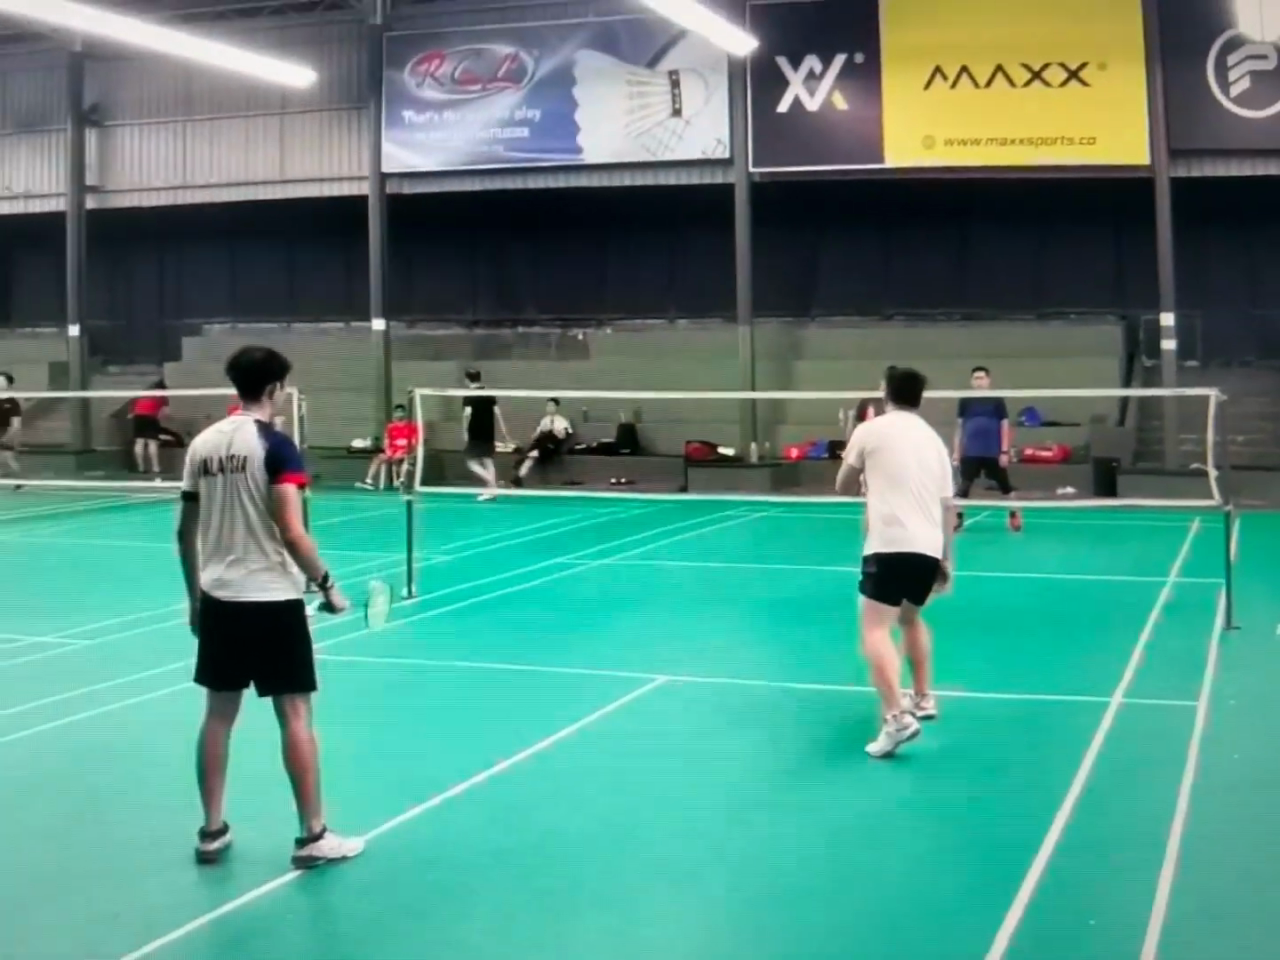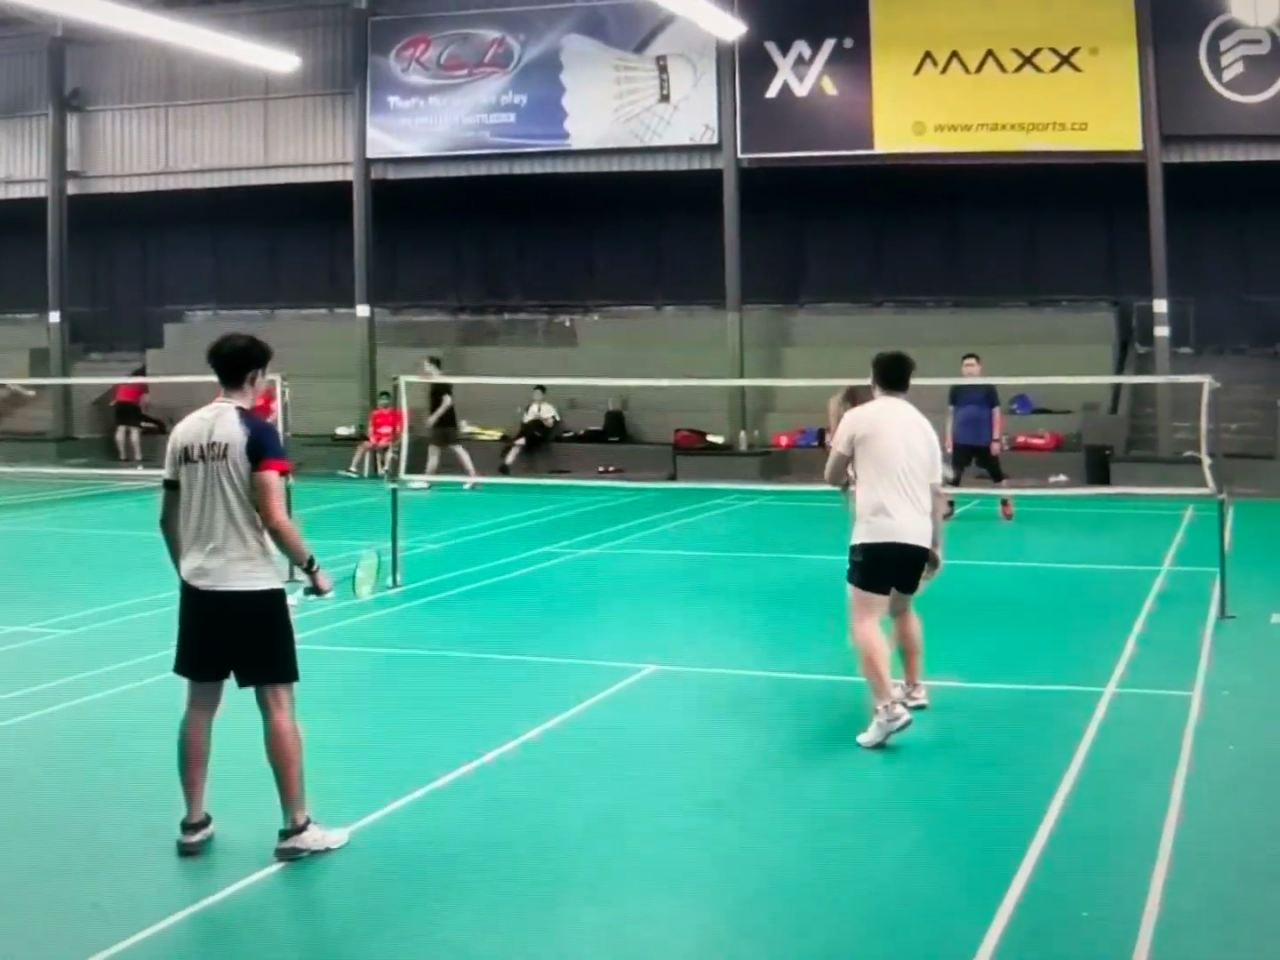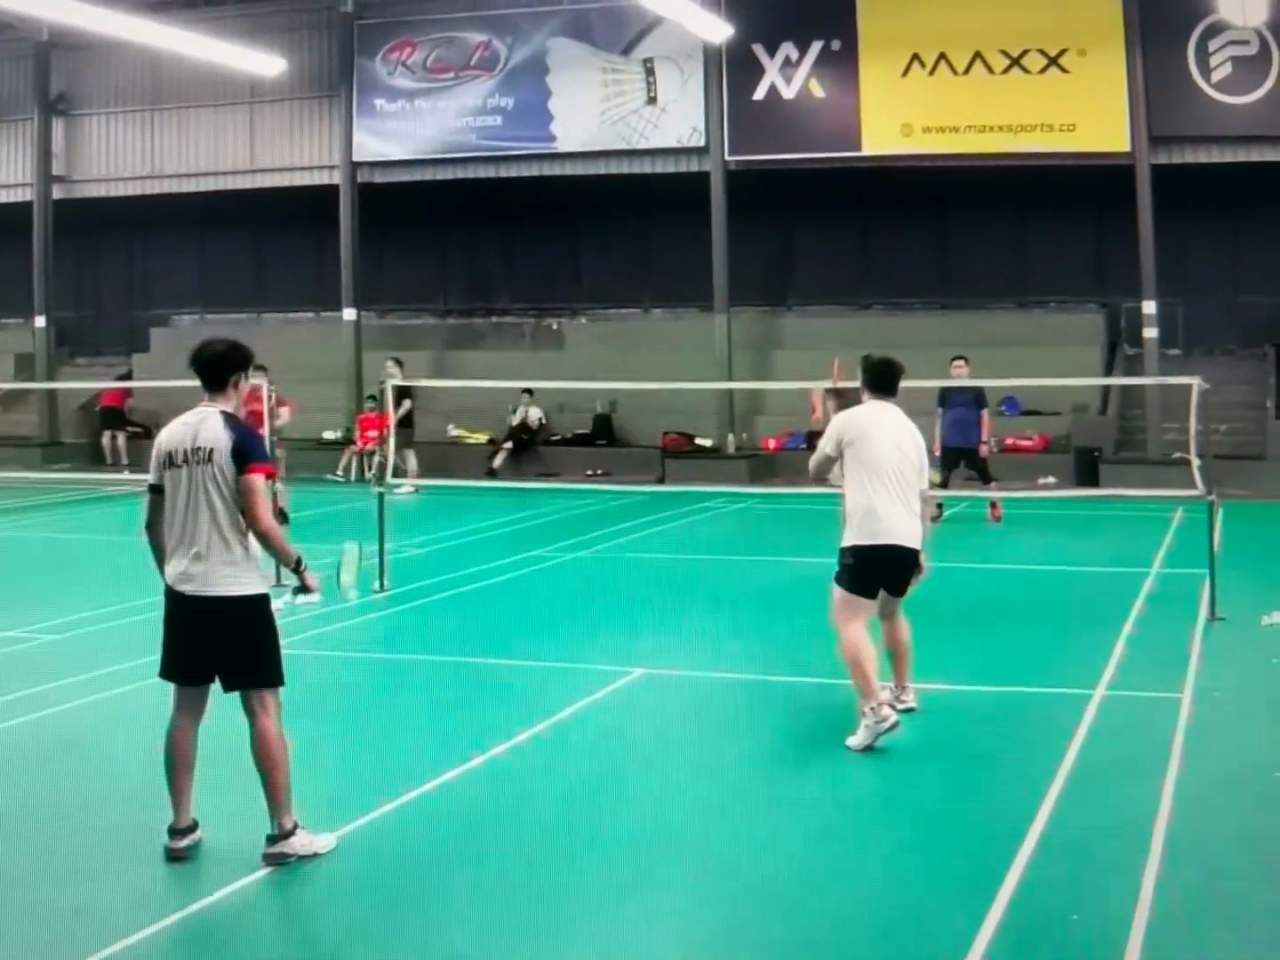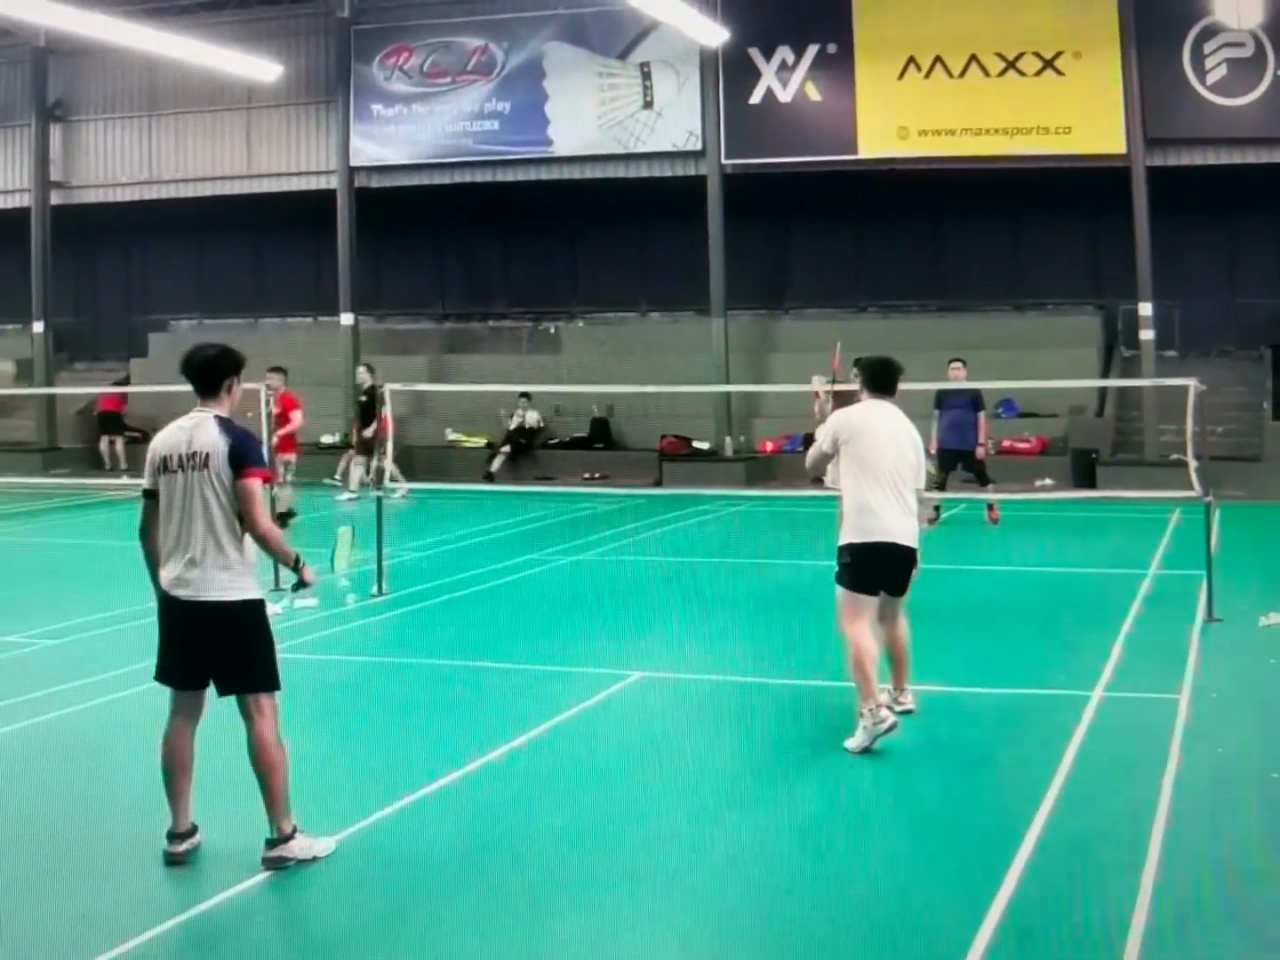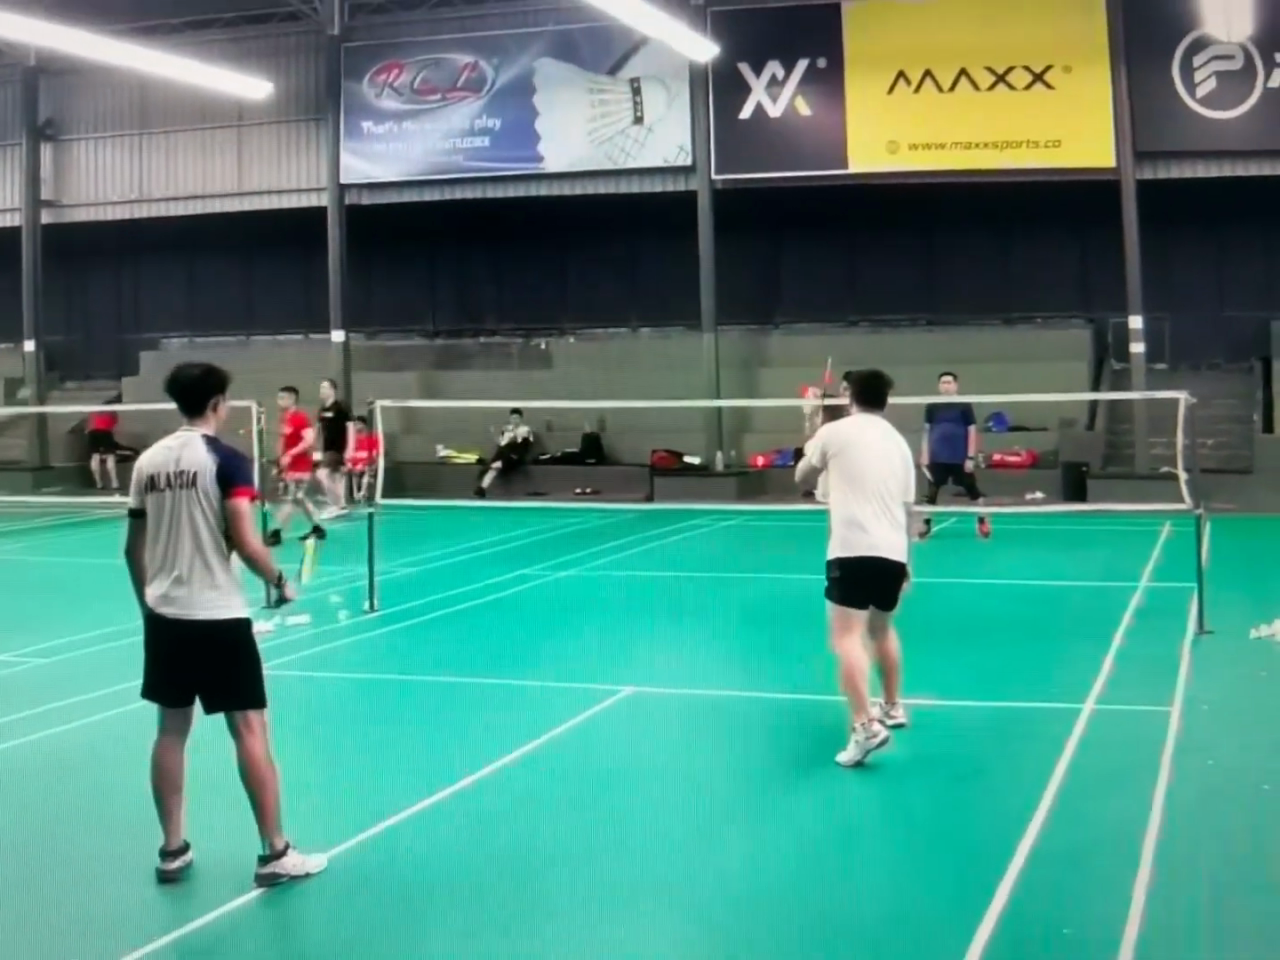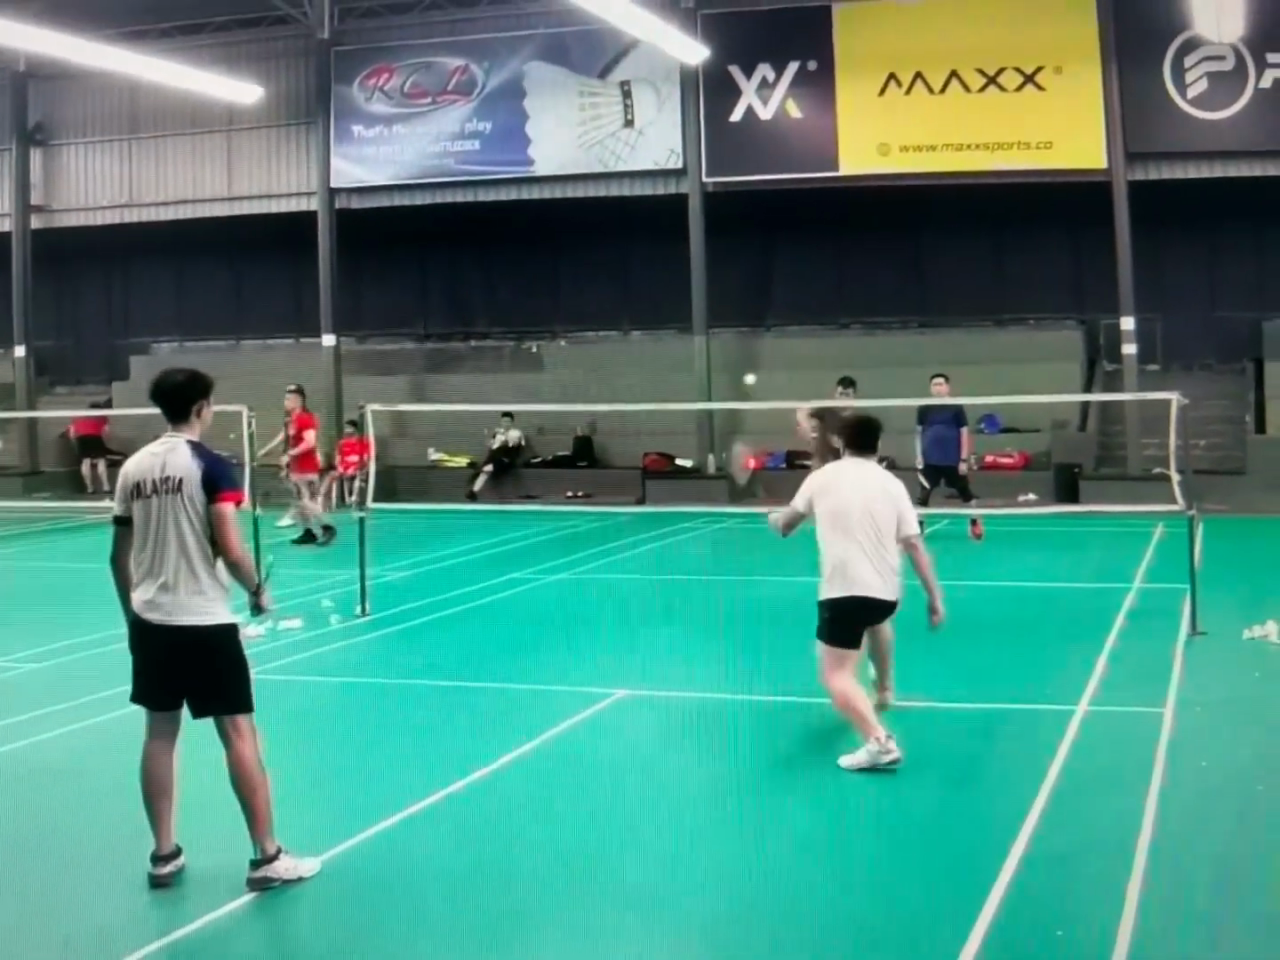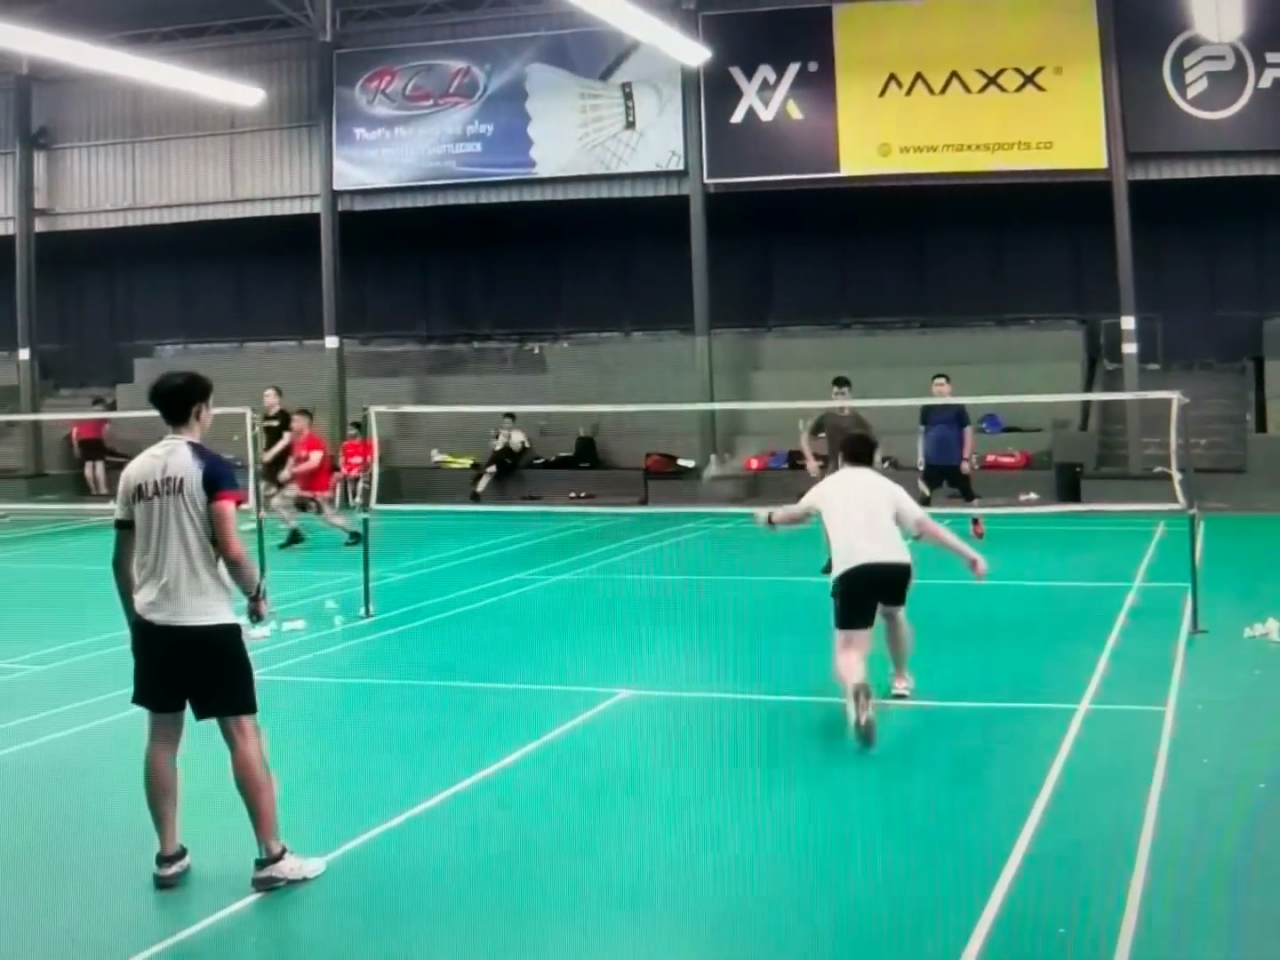
dt=0.3s
person 1, frame 1
left shoulder: (202, 444)
right shoulder: (275, 445)
left elbow: (185, 533)
right elbow: (292, 533)
left wrist: (195, 596)
right wrist: (327, 586)
left hip: (219, 599)
right hip: (272, 599)
left knee: (218, 713)
right knee: (295, 715)
left ankle: (212, 831)
right ankle: (313, 836)
person 1, frame 2
left shoulder: (184, 431)
right shoulder: (257, 432)
left elbow: (169, 520)
right elbow: (275, 519)
right wrist: (313, 568)
left hip: (200, 588)
right hip: (252, 589)
left knee: (200, 704)
right knee: (278, 705)
left ankle: (194, 823)
right ankle: (297, 828)
person 1, frame 3
left shoulder: (168, 435)
right shoulder: (241, 435)
left elbow: (153, 524)
right elbow: (261, 522)
right wrist: (300, 568)
left hip: (184, 592)
right hip: (237, 594)
left knee: (186, 709)
right knee: (263, 710)
left ankle: (181, 828)
right ankle: (284, 833)
person 1, frame 4
left shoulder: (162, 441)
right shoulder: (237, 440)
left elbow: (147, 531)
right elbow: (259, 526)
right wrist: (298, 565)
left hip: (179, 597)
right hip: (232, 598)
left knee: (182, 713)
right knee: (260, 714)
left ankle: (180, 833)
right ankle: (283, 838)
person 1, frame 5
left shoulder: (147, 461)
right shoulder: (225, 459)
left elbow: (133, 549)
right elbow: (247, 545)
right wrist: (280, 581)
left hip: (165, 615)
right hip: (219, 617)
left knee: (171, 730)
right knee: (250, 730)
left ankle: (173, 850)
right ankle: (276, 853)
person 1, frame 6
left shoulder: (133, 467)
right shoulder: (210, 465)
left elbow: (119, 556)
right elbow: (231, 551)
right wrist: (258, 590)
left hip: (151, 621)
right hip: (205, 622)
left knee: (159, 735)
right knee: (239, 735)
left ankle: (164, 855)
right ankle: (267, 857)
person 1, frame 7
left shoulder: (133, 471)
right shoulder: (210, 466)
left elbow: (121, 560)
right elbow: (231, 551)
left wrist: (135, 618)
right wrist: (256, 594)
left hip: (154, 623)
right hip: (208, 623)
left knee: (162, 736)
right knee: (244, 735)
left ankle: (169, 855)
right ankle: (272, 857)
person 2, frame 1
left shoulder: (870, 430)
right shoulder: (934, 440)
left elbow: (843, 487)
right elbow: (946, 505)
right wrist: (945, 558)
left hip: (889, 546)
right hip: (928, 548)
left knee: (875, 629)
right knee: (911, 618)
left ankle: (897, 718)
right ankle: (923, 698)
person 2, frame 2
left shoulder: (858, 417)
right shoulder: (923, 425)
left elbow: (832, 477)
right elbow: (936, 493)
left wrist: (851, 475)
right wrist: (935, 544)
left hip: (878, 535)
right hip: (917, 537)
left knee: (865, 620)
right knee: (902, 609)
left ankle: (888, 709)
right ankle: (914, 688)
person 2, frame 3
left shoulder: (848, 419)
right shoulder: (911, 429)
left elbow: (816, 472)
left wrist: (836, 458)
right wrist: (921, 552)
left hip: (868, 538)
right hip: (907, 540)
left knee: (850, 623)
right knee: (891, 612)
left ankle: (875, 710)
right ankle: (903, 691)
person 2, frame 4
left shoulder: (845, 418)
right shoulder: (908, 428)
left elbow: (813, 465)
left wrist: (824, 437)
right wrist: (914, 549)
left hip: (865, 536)
right hip: (904, 539)
left knee: (856, 623)
right knee: (891, 614)
left ankle: (873, 712)
right ankle: (901, 694)
person 2, frame 5
left shoulder: (834, 431)
right shoulder: (899, 441)
left elbow: (802, 479)
left wrist: (816, 452)
right wrist: (905, 563)
left hip: (853, 551)
right hip: (893, 553)
left knee: (846, 639)
right knee: (882, 629)
left ankle: (866, 726)
right ankle: (892, 707)
person 2, frame 6
left shoulder: (822, 478)
right shoulder: (892, 485)
left elbow: (785, 523)
right elbow: (914, 544)
left wrist: (776, 519)
right wrist: (934, 597)
left hip: (842, 590)
right hip: (886, 590)
left knee: (836, 675)
right knee: (875, 620)
left ankle: (878, 741)
right ankle: (884, 687)
person 2, frame 7
left shoulder: (828, 485)
right shoulder: (888, 486)
left elbow: (794, 514)
right elbow: (925, 526)
left wrist: (769, 517)
right wrist: (971, 554)
left hip: (853, 569)
right hip: (895, 564)
left knee: (848, 654)
right knee: (893, 613)
left ankle: (856, 687)
right ankle: (901, 679)
